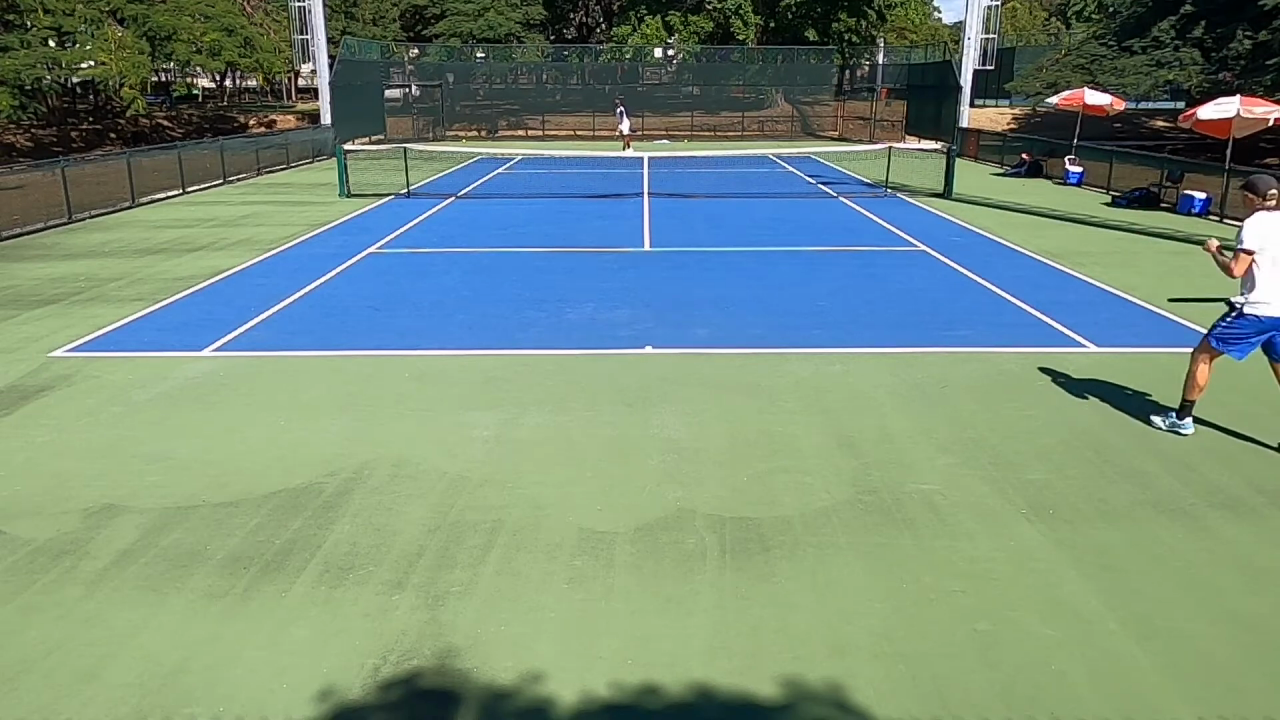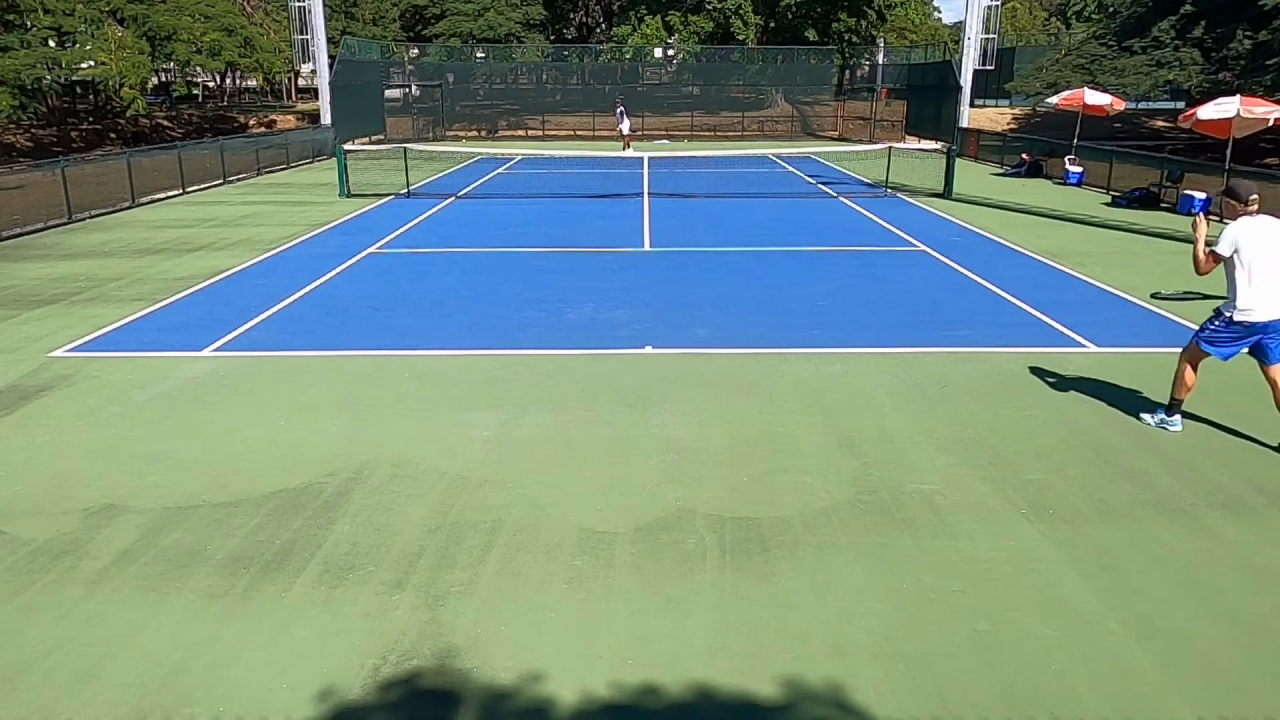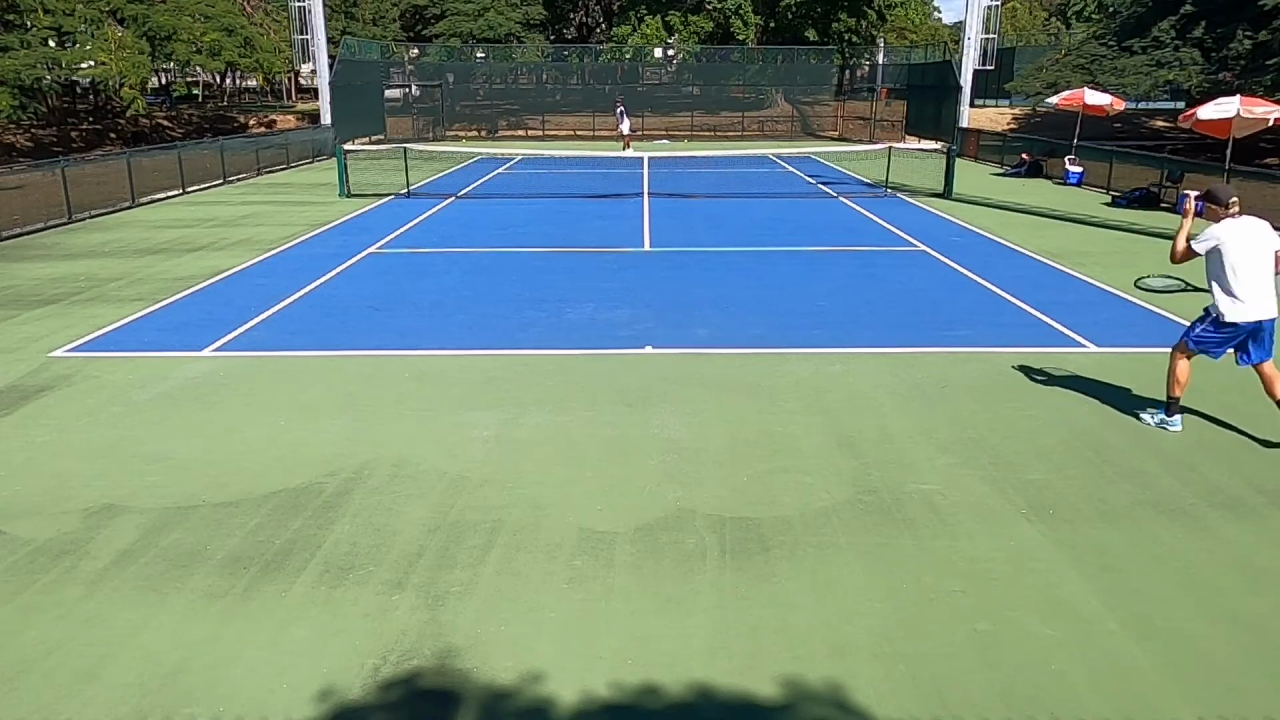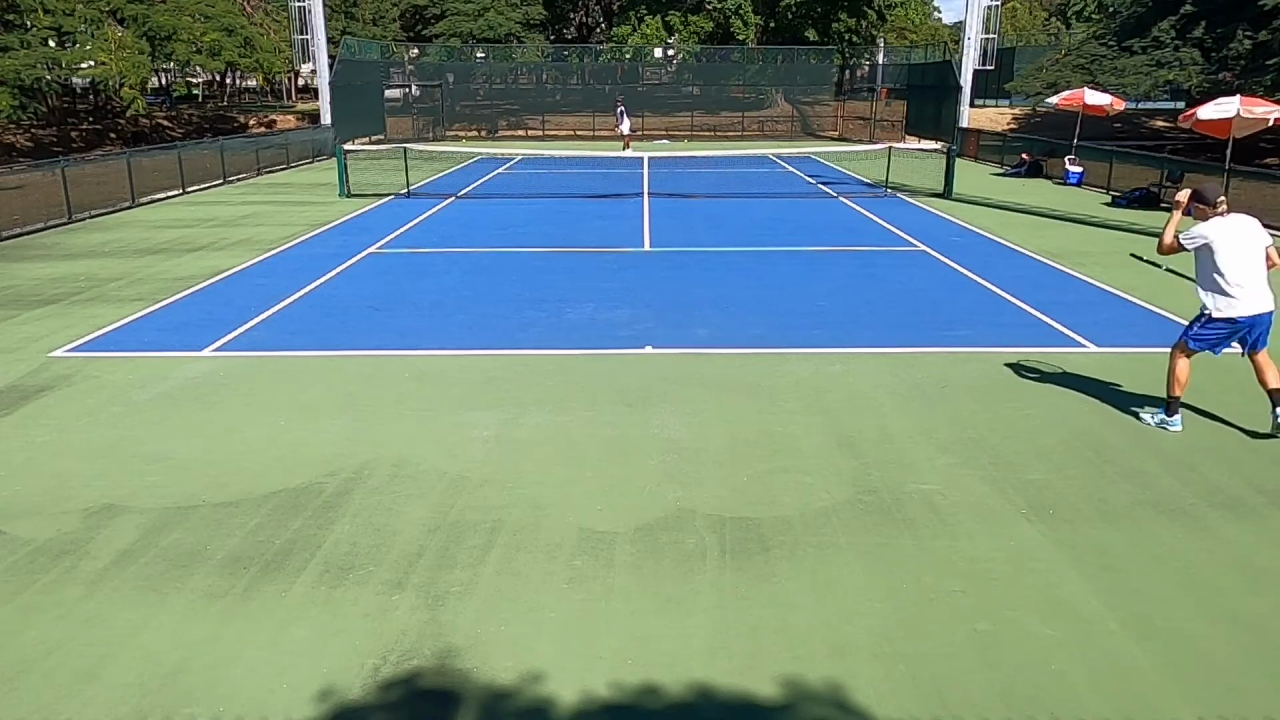
dt=0.1s
person 1, frame 1
left shoulder: (1255, 224)
left elbow: (1236, 270)
left wrist: (1215, 251)
left hip: (1255, 310)
left knee: (1202, 356)
left ankle: (1183, 418)
person 1, frame 2
left shoulder: (1236, 229)
left elbow: (1202, 268)
left wrist: (1199, 237)
left hip: (1243, 314)
left knee: (1190, 357)
left ankle: (1172, 416)
person 1, frame 3
left shoulder: (1217, 232)
left elbow: (1176, 257)
left wrist: (1187, 219)
left hip: (1232, 315)
left knee: (1180, 353)
left ankle: (1170, 415)
person 1, frame 4
left shoulder: (1205, 230)
right shoulder: (1250, 222)
left elbow: (1163, 248)
left wrist: (1177, 211)
left hip: (1228, 311)
left knee: (1180, 352)
right knee: (1259, 355)
left ankle: (1171, 415)
